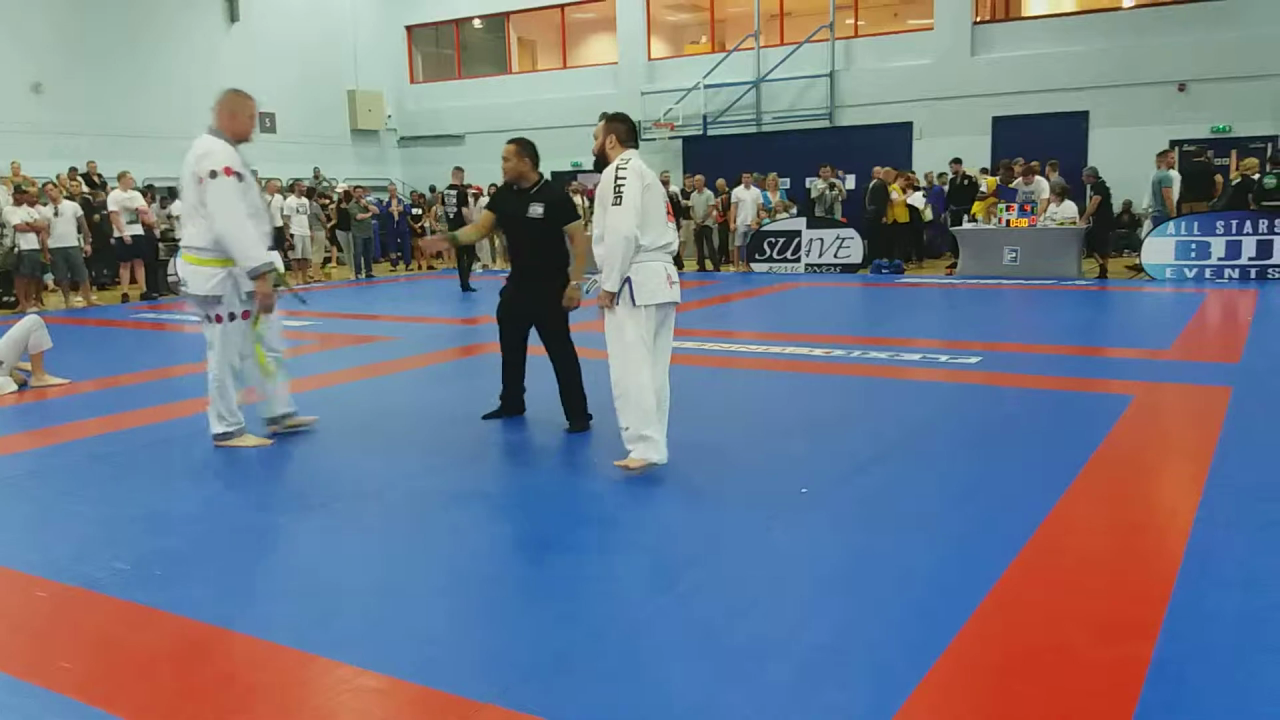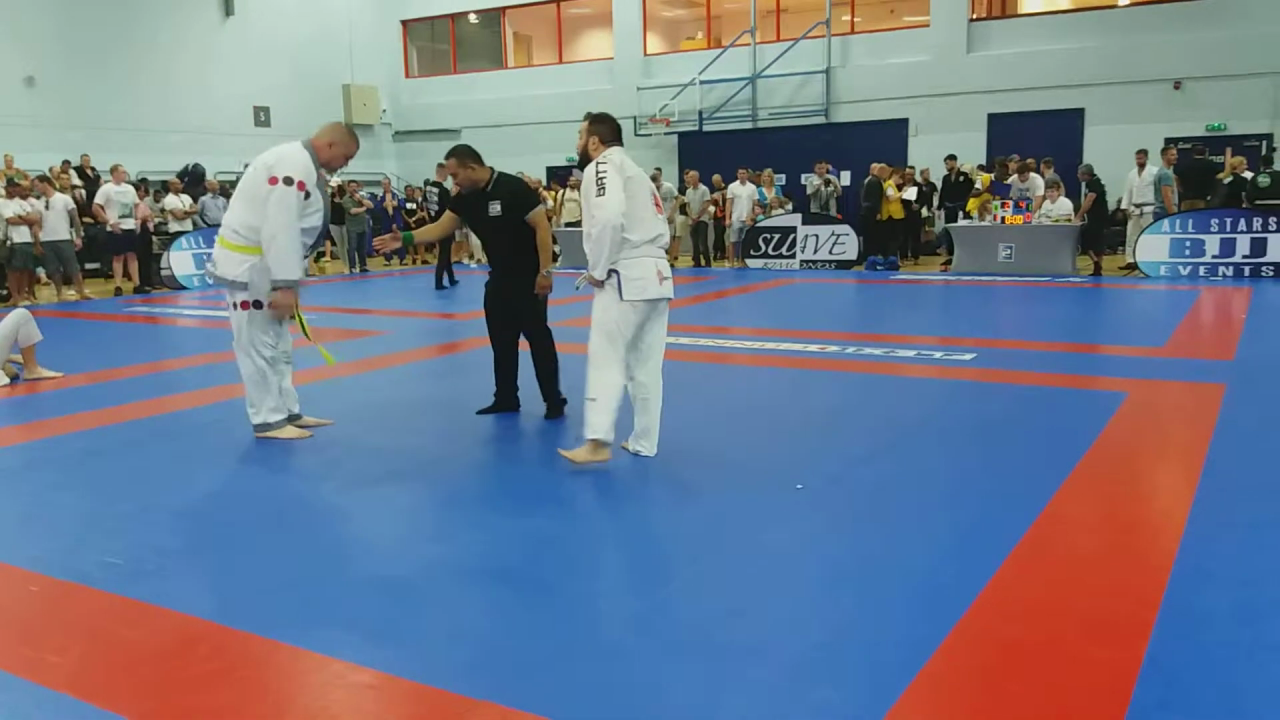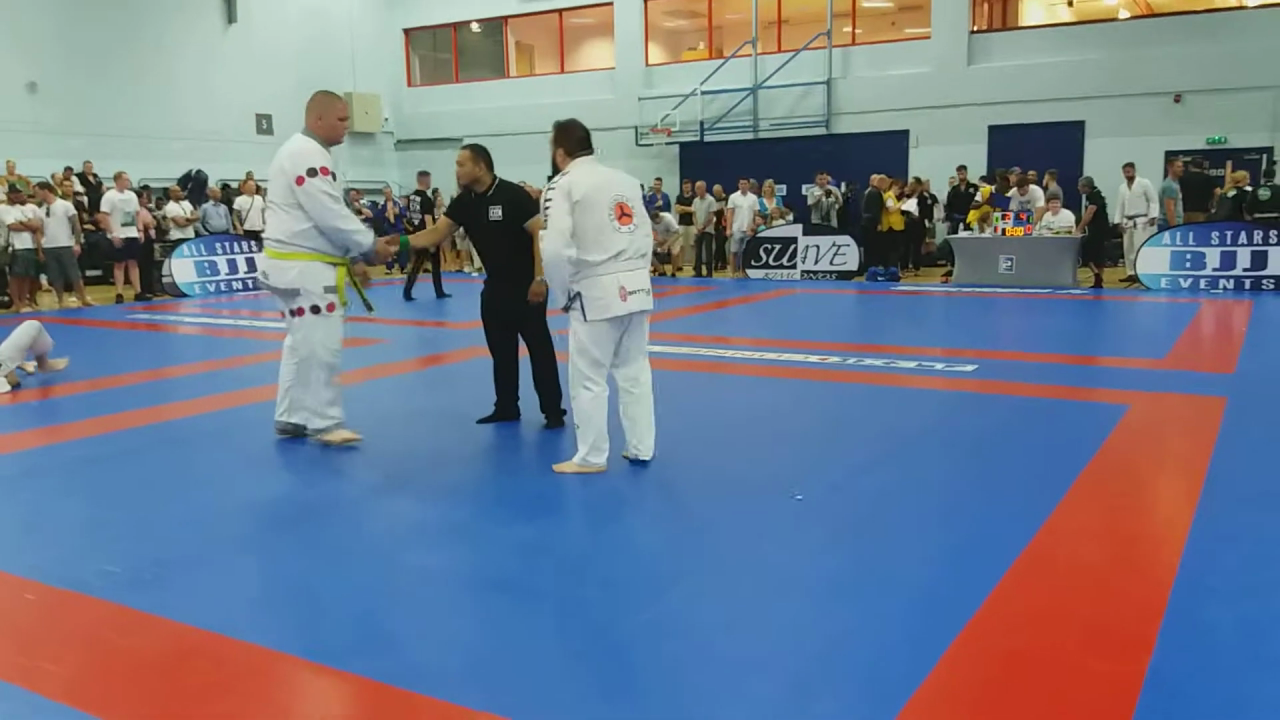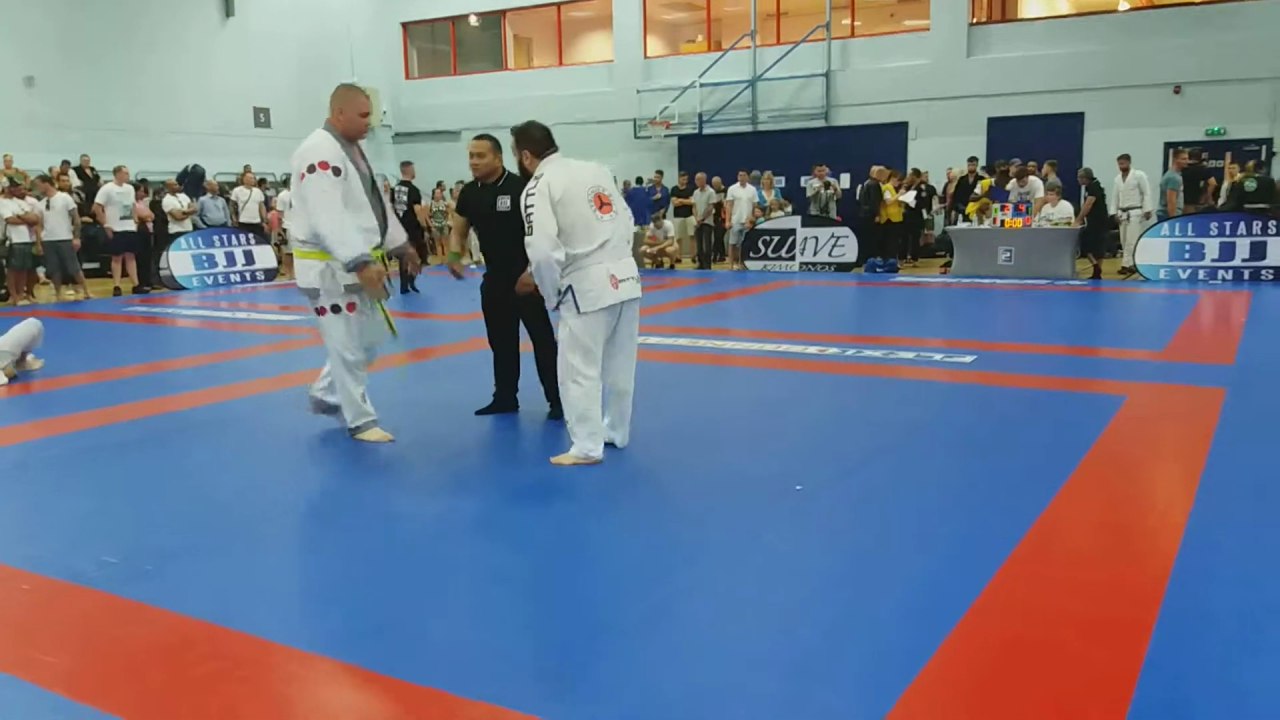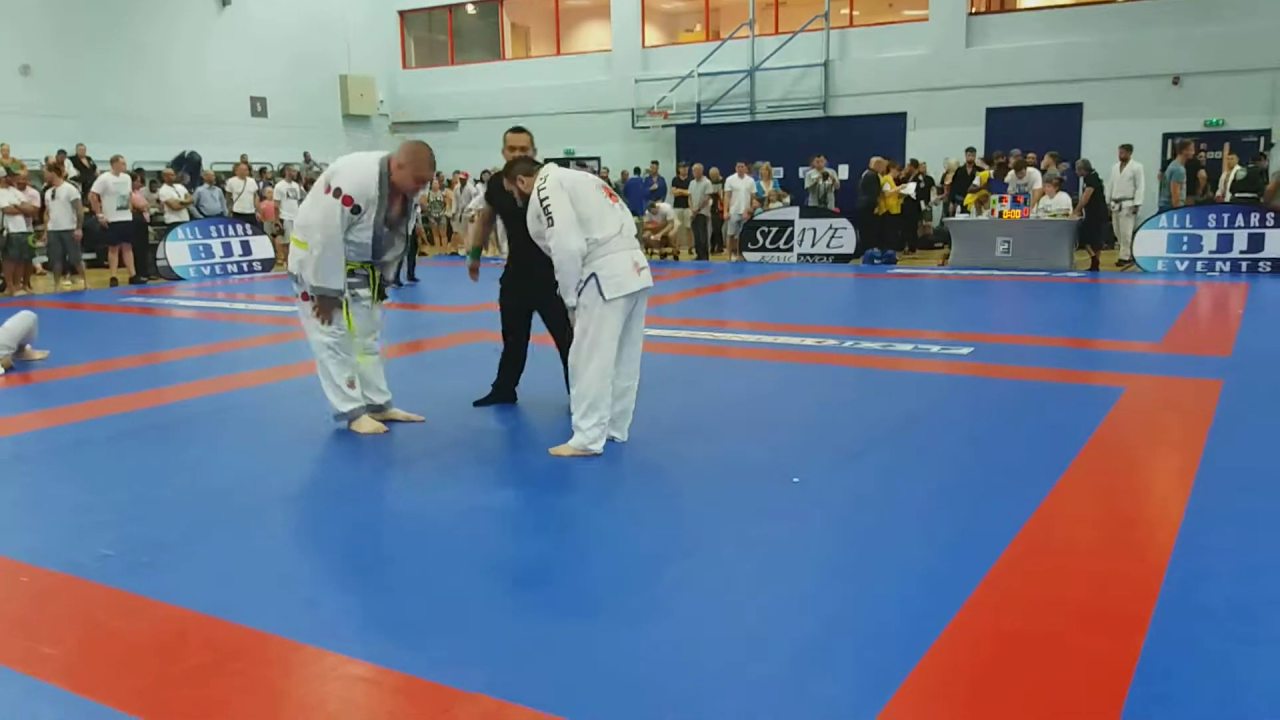
dt=0.4s
person 1, frame 1
left shoulder: (622, 169)
right shoulder: (644, 172)
left elbow: (622, 231)
left wrist: (609, 284)
right wrist: (612, 279)
left hip: (636, 282)
right hip: (662, 278)
left knee: (630, 367)
right knee: (653, 368)
left ankle: (645, 447)
right ankle: (651, 443)
person 1, frame 2
left shoulder: (604, 166)
right shoulder: (635, 171)
left elbow: (609, 218)
left wrist: (596, 270)
left hip: (627, 276)
right hip: (657, 274)
left knee: (605, 359)
right knee: (646, 366)
left ankle: (598, 440)
right ankle: (644, 441)
person 1, frame 3
left shoulder: (561, 186)
right shoulder: (625, 180)
left elbow: (554, 250)
right elbow: (646, 234)
left wrist: (563, 295)
left hip: (596, 292)
right hip: (637, 285)
left knee: (588, 378)
right knee: (634, 371)
left ankle: (592, 457)
right ankle: (641, 446)
person 1, frame 4
left shoulder: (538, 187)
right shoulder: (597, 168)
left elbow: (544, 253)
right elbow: (625, 219)
left wrist: (552, 295)
left hip: (587, 286)
right hip: (625, 275)
left knee: (579, 370)
right knee: (620, 364)
left ankle: (587, 446)
right ankle: (616, 431)
person 1, frame 5
left shoulder: (546, 187)
right shoulder: (574, 178)
left elbow: (567, 246)
left wrist: (570, 298)
right wrist: (575, 293)
left hip: (606, 277)
right hip: (632, 267)
left knee: (591, 360)
right knee: (623, 357)
left ankle: (587, 438)
right ankle: (614, 428)
person 2, frame 1
left shoulder: (215, 152)
right shoulder: (217, 155)
right elbow: (229, 223)
left wrist: (262, 268)
right wrist: (261, 271)
left hip: (236, 268)
right hip: (223, 273)
left knee: (264, 342)
right knee: (230, 352)
left ankle: (279, 412)
right ankle: (226, 429)
person 2, frame 2
left shoulder: (301, 163)
right shoulder: (295, 165)
right elbow: (280, 230)
left wrist: (285, 282)
right wrist: (284, 286)
left hip: (263, 261)
right hip: (250, 262)
left knee: (276, 344)
right knee: (258, 345)
left ankle: (286, 412)
right ankle: (268, 419)
person 2, frame 3
left shoulder: (310, 152)
right shoulder: (307, 154)
left elbow: (330, 215)
right elbow: (331, 216)
left wrist: (353, 259)
right wrist: (372, 246)
left hip: (310, 266)
right hip: (302, 268)
left knee: (304, 346)
right knee: (322, 346)
left ankle: (290, 418)
right ankle: (326, 422)
person 2, frame 4
left shoulder: (352, 149)
right shoulder: (318, 153)
left elbow: (376, 202)
right elbow: (328, 216)
left wrist: (399, 244)
right wrist: (362, 263)
left hip: (361, 262)
right hip: (330, 267)
left knee: (367, 337)
right knee: (348, 346)
left ankle: (327, 395)
right ankle: (360, 420)
person 2, frame 5
left shoulder: (408, 186)
right shoulder: (354, 178)
left elbow: (398, 236)
right elbow: (327, 239)
left wrist: (382, 277)
right wrist: (326, 291)
left hip: (362, 264)
right hip: (317, 258)
left knee: (367, 335)
right knee: (331, 337)
left ankle: (378, 404)
right ankle: (353, 410)
person 3, frame 1
left shoulder: (554, 196)
right shoulder: (504, 194)
left elbow: (579, 239)
right elbow: (479, 227)
left wrist: (574, 284)
right wrist: (451, 238)
left hip: (550, 287)
right hip: (517, 284)
left knee: (560, 351)
right knee: (510, 347)
left ankle: (578, 414)
right ankle: (511, 403)
person 3, frame 2
left shoulder: (513, 188)
right shoulder: (465, 198)
left elbow: (542, 226)
right elbow: (440, 228)
left wrist: (545, 272)
right wrist: (405, 239)
left hip: (529, 276)
right hip: (500, 277)
left knee: (538, 337)
right knee: (502, 341)
left ankle: (553, 400)
right ankle: (506, 398)
person 3, frame 3
left shoulder: (514, 195)
right shoulder: (464, 201)
left elbow: (540, 234)
right elbow: (438, 234)
left wrist: (540, 279)
left hip: (525, 285)
right hip: (495, 286)
left knee: (539, 346)
right knee: (501, 350)
left ankle: (553, 410)
right ankle: (506, 407)
person 3, frame 4
left shoulder: (520, 187)
right shoulder: (469, 192)
right elbow: (458, 231)
left wrist: (531, 270)
right wrist: (454, 255)
left hip: (526, 278)
right hip: (494, 278)
left knee: (542, 338)
right knee: (501, 343)
left ankle: (557, 400)
right ankle: (505, 398)
person 3, frame 5
right shoulder: (497, 182)
right elbow: (485, 216)
right wrist: (474, 253)
left hip: (549, 271)
right hip: (516, 269)
left knee: (564, 333)
right knee: (512, 335)
right ankle: (503, 389)
